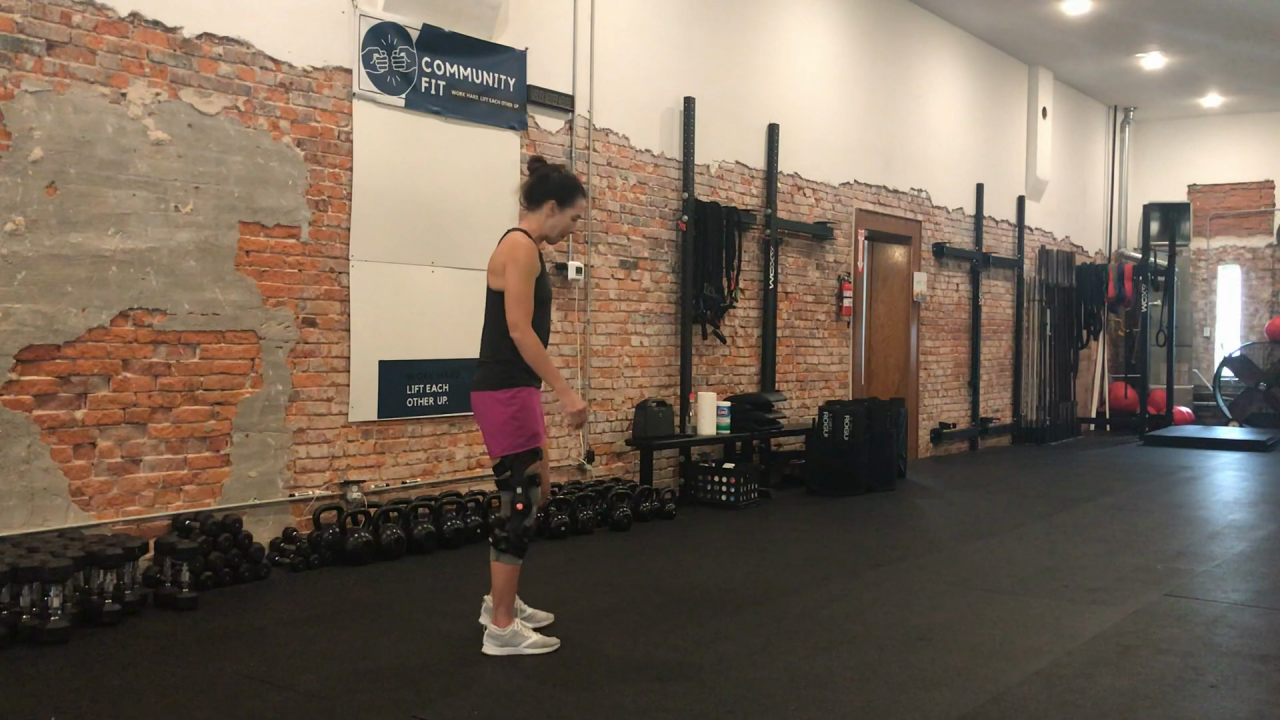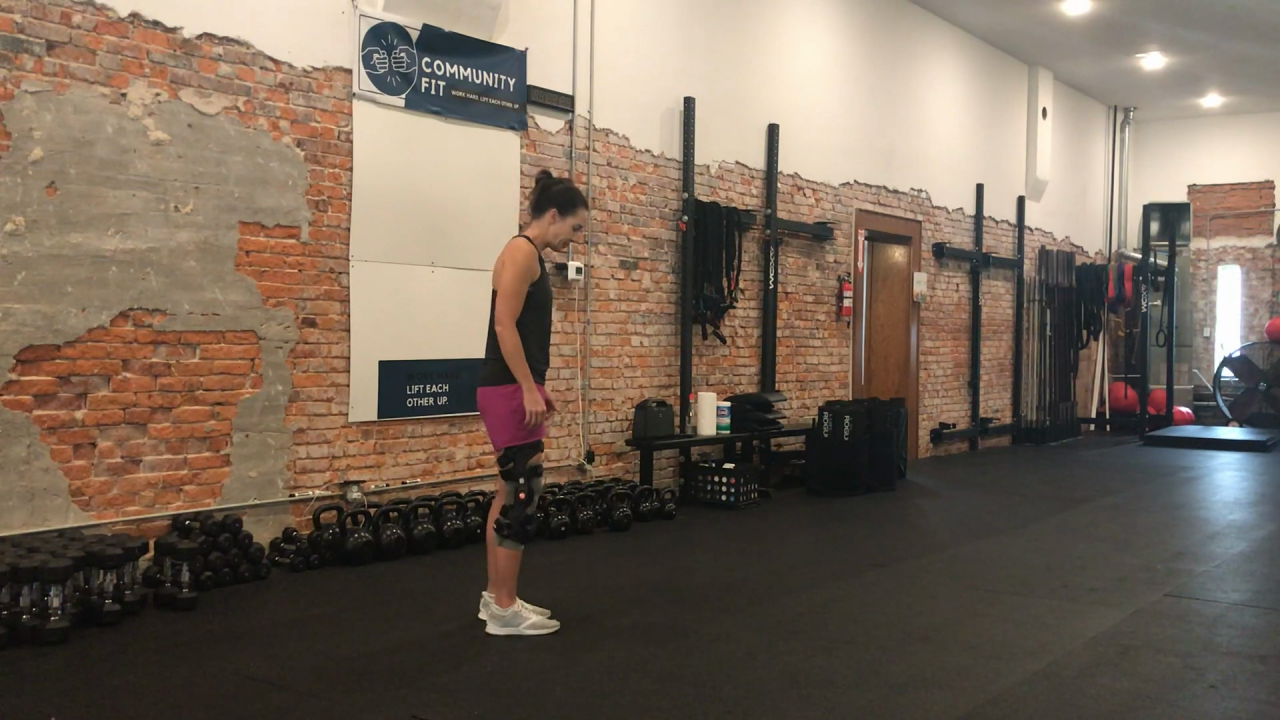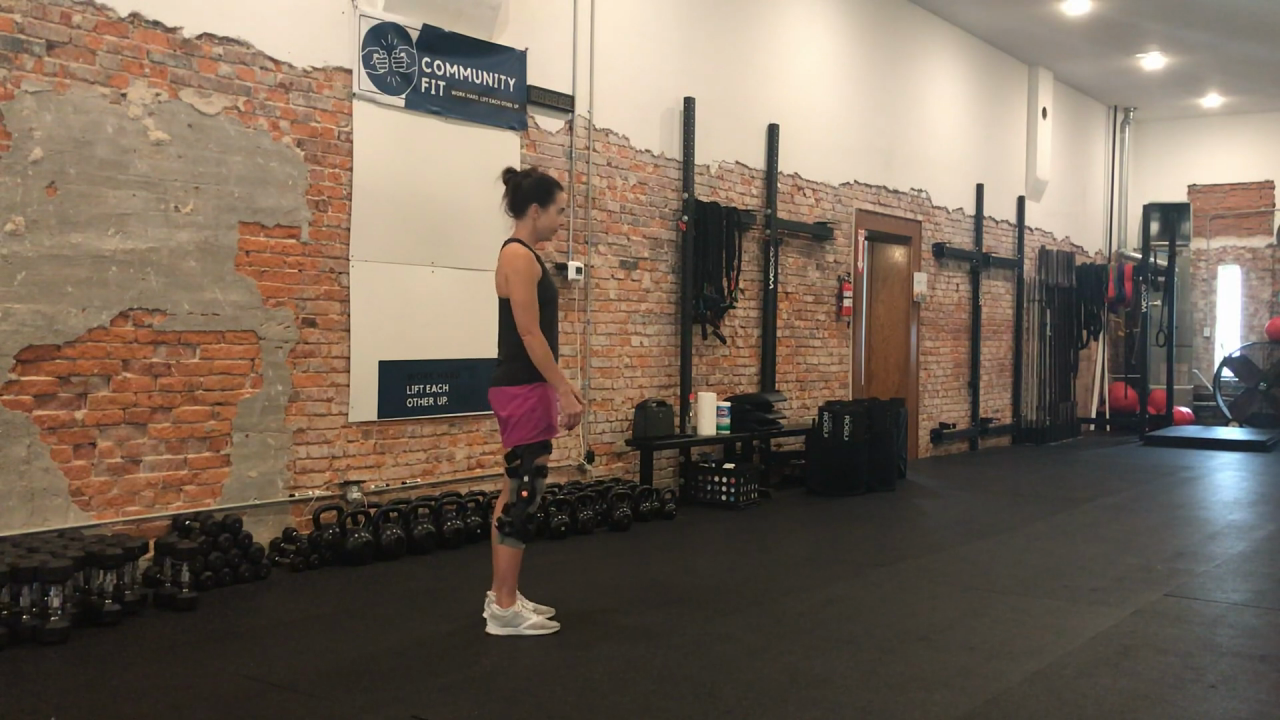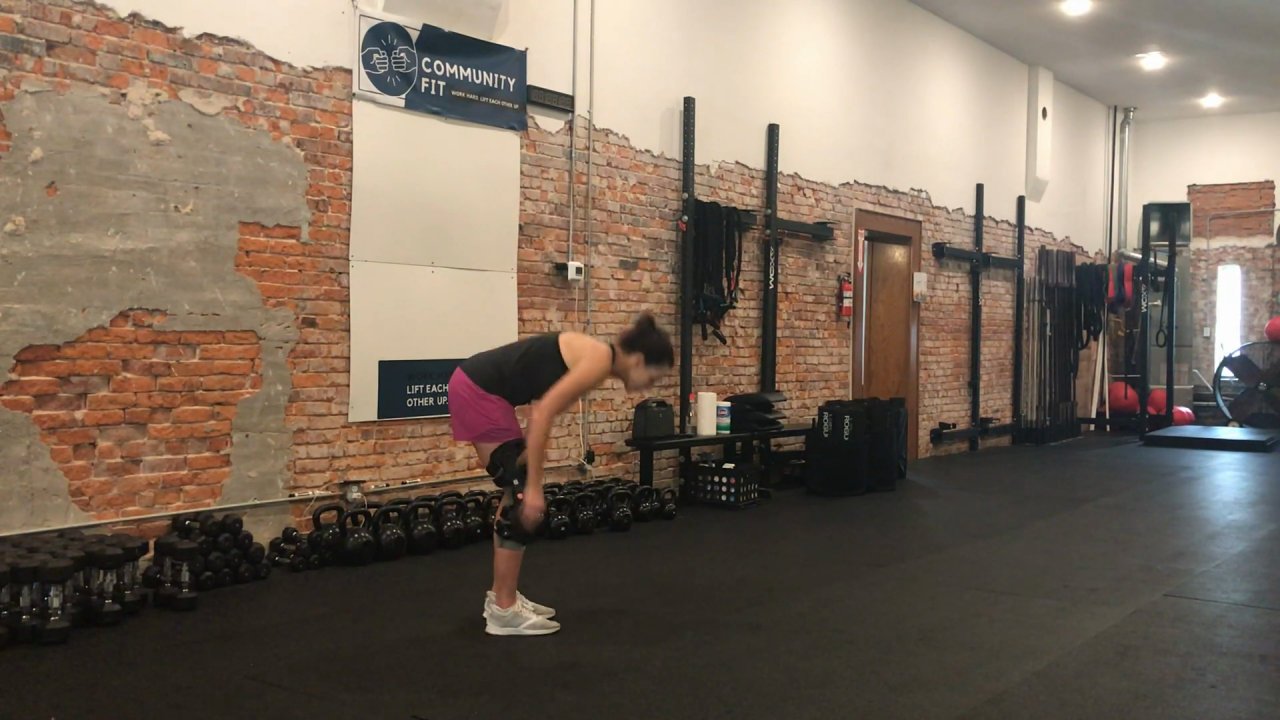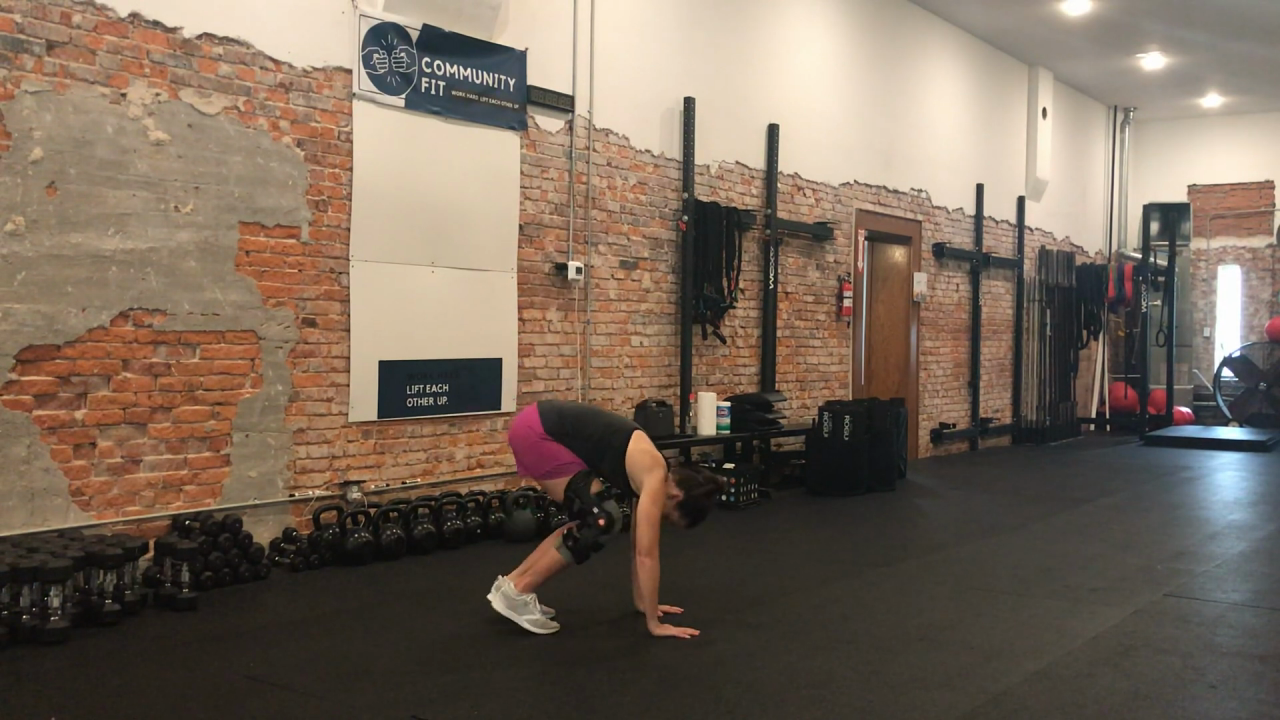
dt=1s
person 1, frame 1
left shoulder: (523, 247)
right shoulder: (521, 247)
right elbow: (521, 331)
right wrist: (565, 390)
left hip: (512, 389)
right hip: (507, 392)
left knee: (534, 491)
right knee: (519, 504)
left ankle: (501, 600)
right ankle: (502, 628)
person 1, frame 2
left shoulder: (530, 255)
right shoulder: (523, 252)
right elbow: (504, 325)
left wrist: (537, 385)
right wrist: (529, 389)
left hip: (513, 387)
right hip: (510, 389)
left knee: (511, 493)
right knee: (522, 495)
left ankle: (496, 597)
right ankle: (504, 610)
person 1, frame 3
left shoulder: (524, 255)
right shoulder: (519, 255)
right elbow: (530, 334)
left wrist: (563, 384)
right wrist: (562, 393)
left hip: (524, 388)
right hip: (523, 390)
left knee: (516, 492)
right knee: (524, 494)
left ankle: (502, 596)
right ankle: (504, 610)
person 1, frame 4
left shoulder: (595, 354)
right shoulder: (600, 362)
left elbow: (544, 410)
right elbow: (543, 412)
left wrist: (531, 484)
right wrist: (533, 486)
left hip: (476, 387)
right hip: (478, 392)
left knee: (521, 496)
right knee: (522, 495)
left ankle: (502, 595)
right ankle: (504, 610)
person 1, frame 5
left shoulder: (647, 474)
right shoulder: (655, 478)
left elbow: (639, 545)
right elbow: (646, 554)
left wrist: (641, 601)
right wrist: (654, 623)
left hip: (540, 428)
right hip: (537, 430)
left knee: (591, 522)
right knee: (604, 519)
left ankle: (512, 583)
right ankle: (517, 592)
